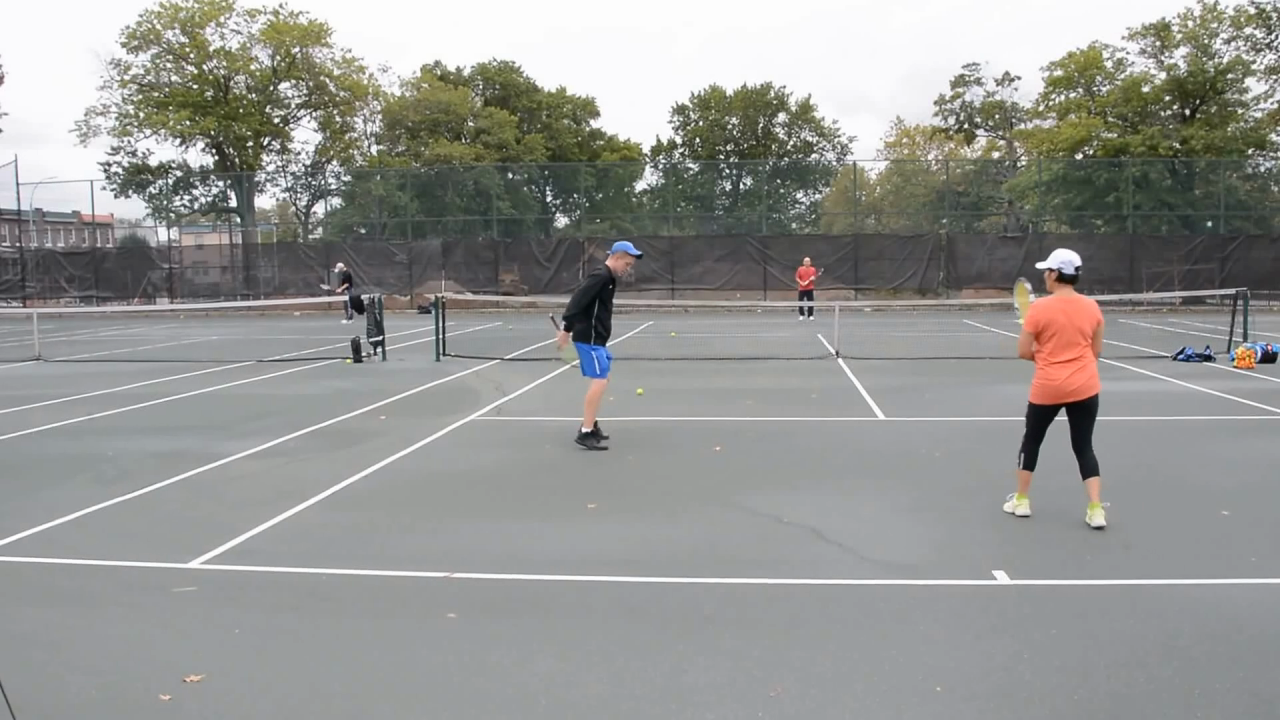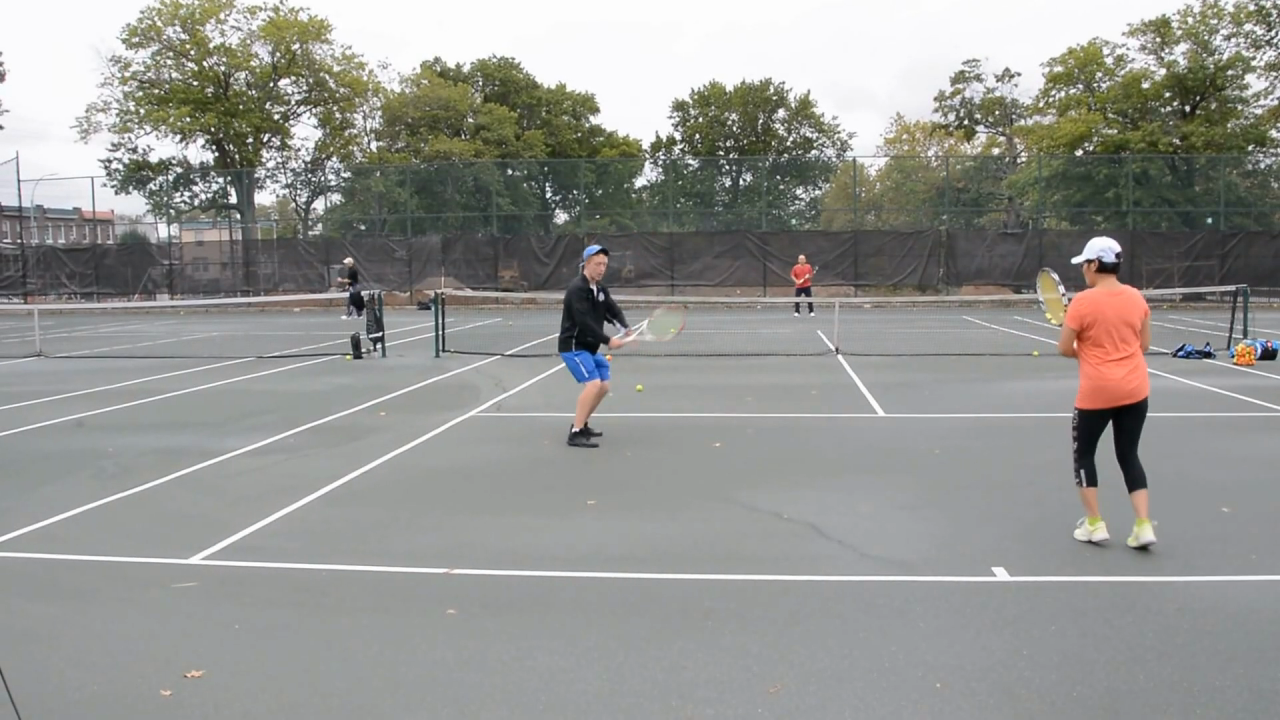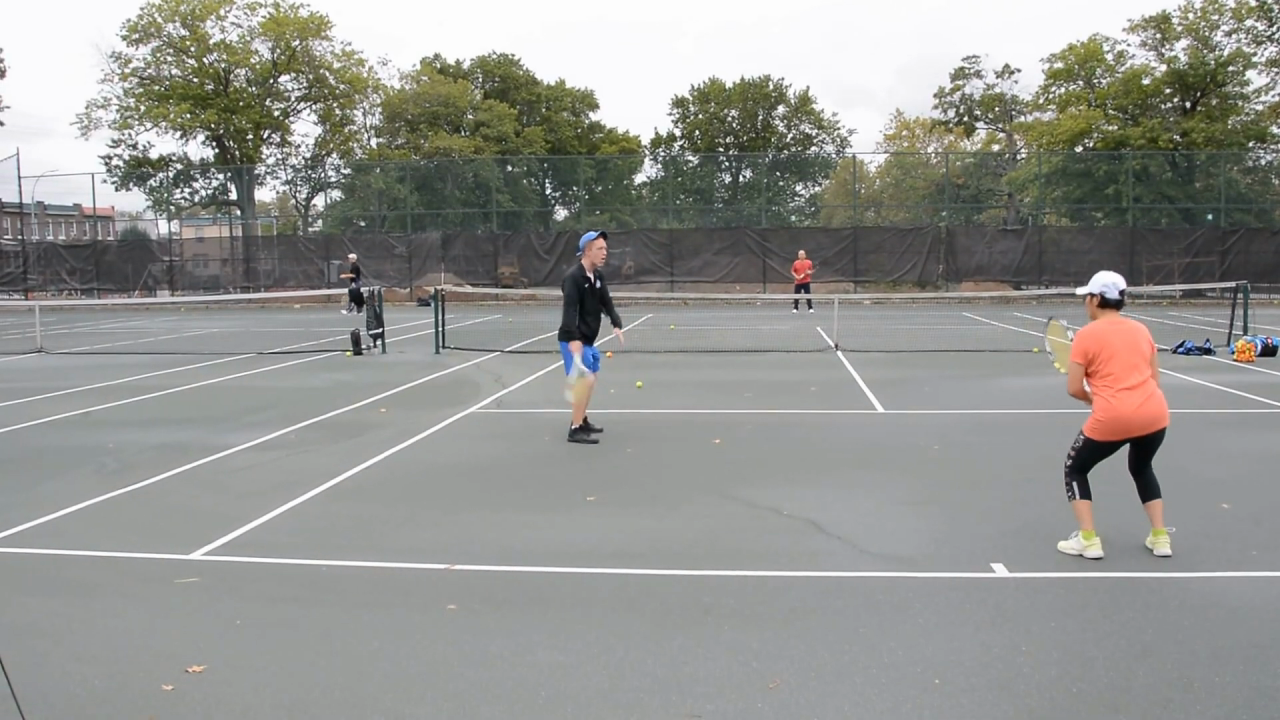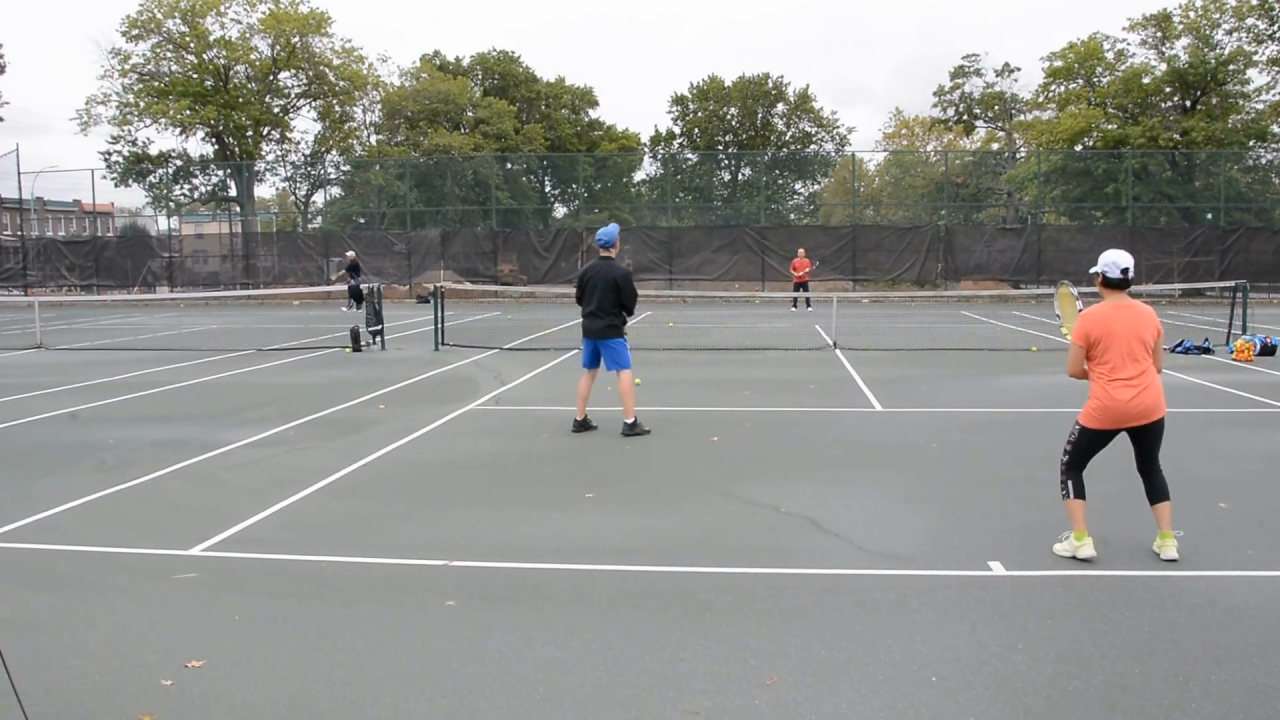
dt=1s
person 1, frame 1
left shoulder: (1039, 308)
right shoulder: (1092, 307)
left elbow: (1024, 351)
right elbow: (1097, 350)
left hip: (1047, 389)
right hip: (1085, 388)
left knee: (1031, 441)
right knee: (1084, 447)
left ankle: (1021, 500)
right ankle: (1096, 510)
person 1, frame 2
left shoulder: (1082, 301)
right shoulder: (1136, 298)
left elbow: (1064, 348)
right elbow: (1144, 345)
left hip: (1097, 392)
right hip: (1135, 390)
left knee: (1083, 454)
right knee: (1128, 455)
left ankle: (1095, 526)
right ankle: (1143, 527)
person 1, frame 3
left shoulder: (1087, 336)
right shoulder: (1141, 331)
left elbow: (1074, 389)
right elbow: (1154, 380)
left hip: (1110, 421)
right hip: (1154, 417)
left knee: (1075, 469)
right knee: (1141, 469)
left ankle: (1088, 541)
right ankle: (1160, 538)
person 1, frame 4
left shoulder: (1089, 318)
right shoulder: (1149, 315)
left elbow: (1074, 370)
right elbow: (1157, 366)
left hip: (1104, 411)
right hip: (1149, 408)
left knee: (1070, 467)
right knee: (1151, 469)
left ankle: (1081, 540)
right ankle: (1167, 540)
person 2, frame 1
left shoulder: (607, 276)
right shoulder: (600, 275)
left elbow: (593, 307)
right elbow: (578, 299)
left wrist: (569, 329)
right wrist: (566, 327)
left hip: (595, 339)
right hip: (588, 339)
left knee: (602, 380)
right knee: (599, 382)
left ankle: (590, 425)
right ankle: (585, 433)
person 2, frame 2
left shoulder: (601, 289)
right shoulder: (577, 289)
left elbow: (614, 311)
right elbow: (585, 322)
left wrist: (626, 328)
right wrist: (608, 340)
left hip: (591, 348)
right hip: (575, 347)
left knee: (603, 386)
right knee: (593, 384)
left ankle: (580, 424)
right ankle: (576, 433)
person 2, frame 3
left shoulder: (597, 276)
right shoulder: (573, 277)
left elbow: (606, 303)
right elbow: (569, 309)
left wrist: (617, 324)
right wrist: (573, 339)
left hip: (587, 339)
right hip: (575, 339)
left knee: (591, 378)
right knee: (586, 379)
left ankle: (580, 420)
right ankle: (576, 430)
person 2, frame 4
left shoulder: (587, 271)
right shoulder: (621, 272)
left elbow: (579, 299)
right elbow: (630, 302)
right wrist: (624, 316)
left hip: (589, 329)
right hip: (611, 331)
left knee: (588, 373)
right knee: (624, 373)
left ankle: (580, 419)
right ankle: (630, 422)
